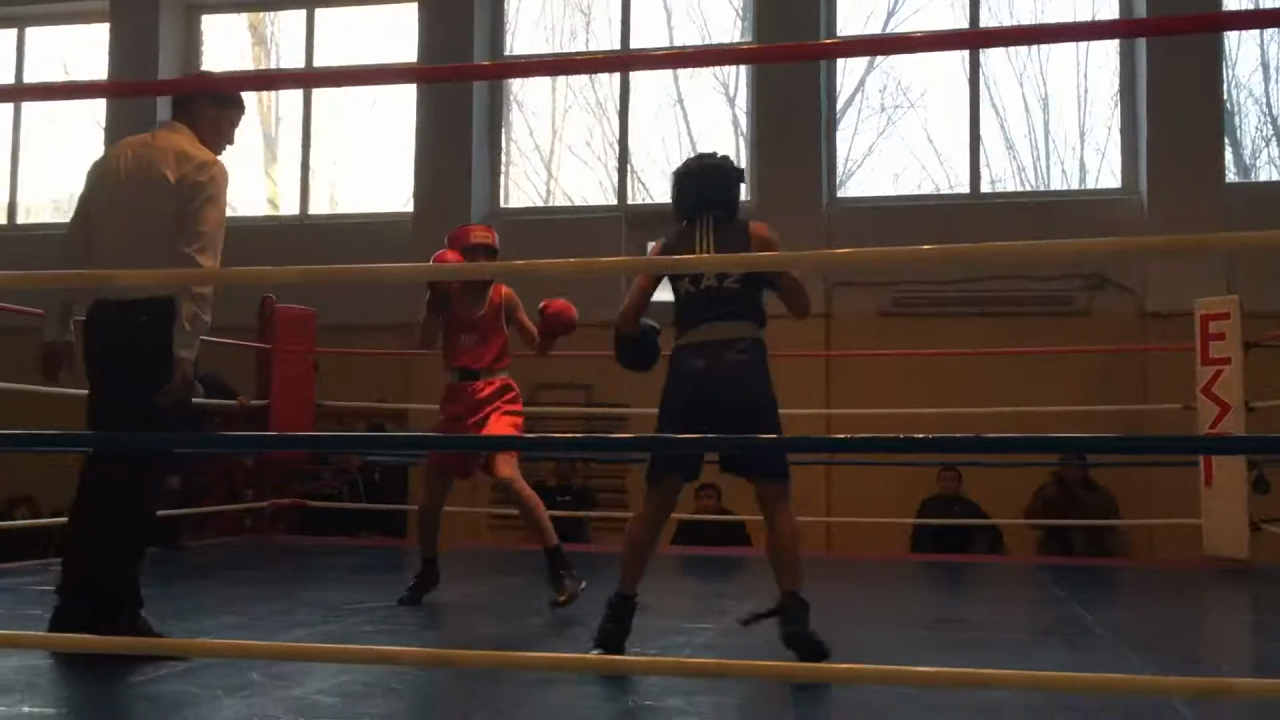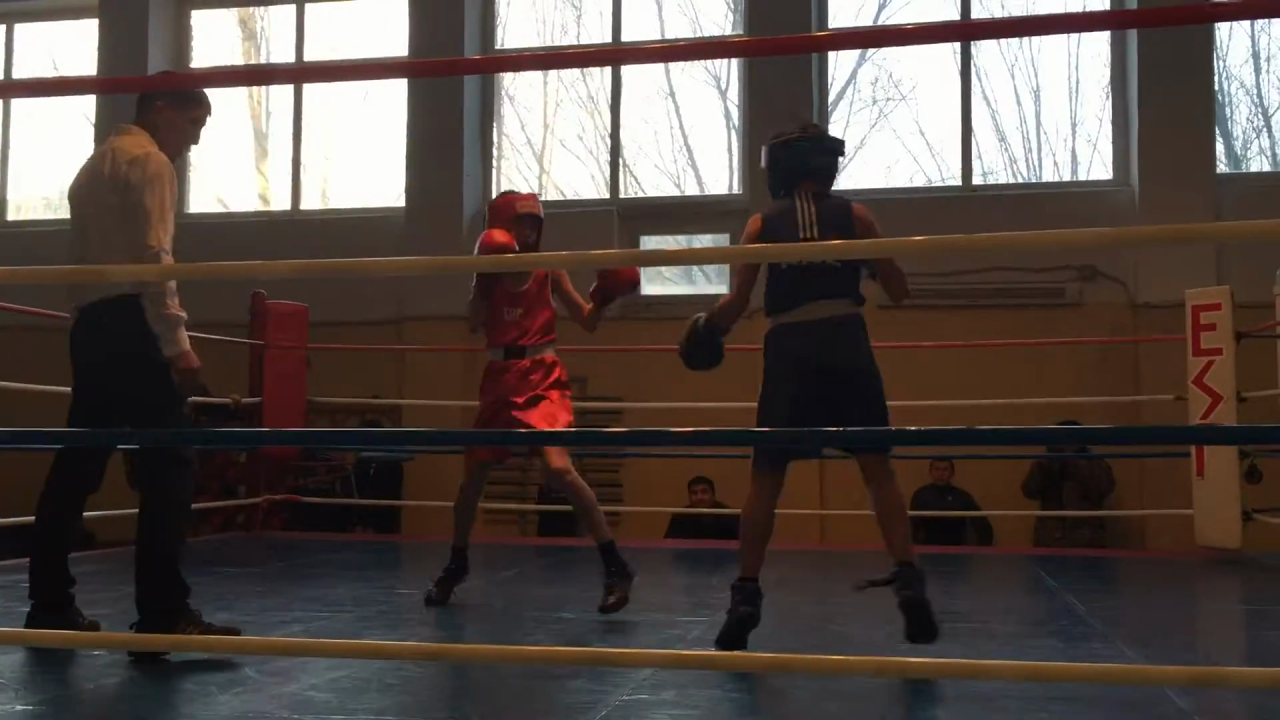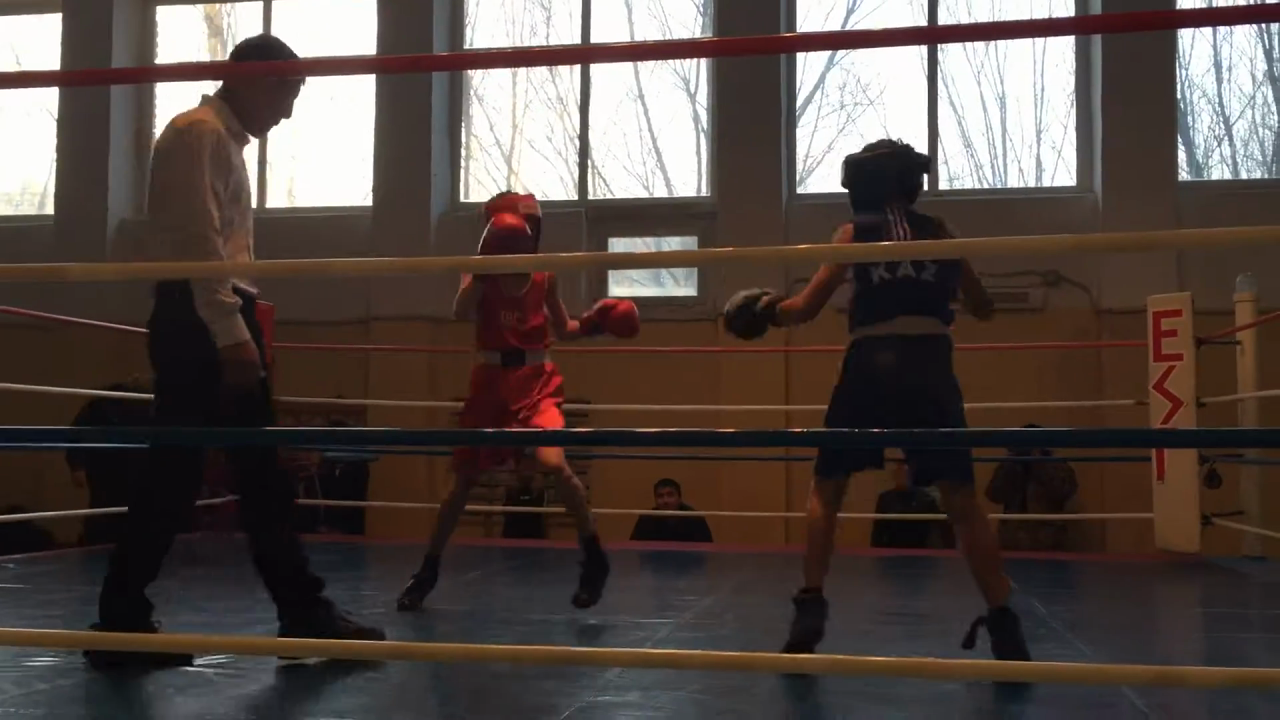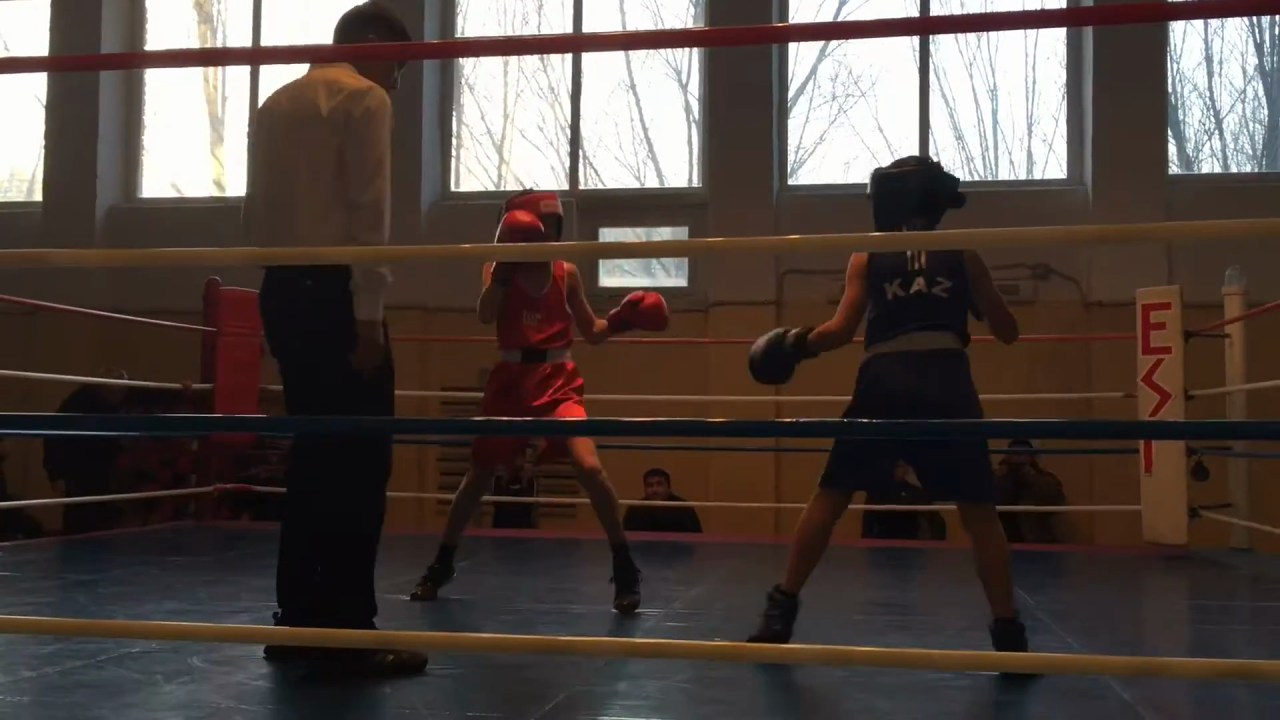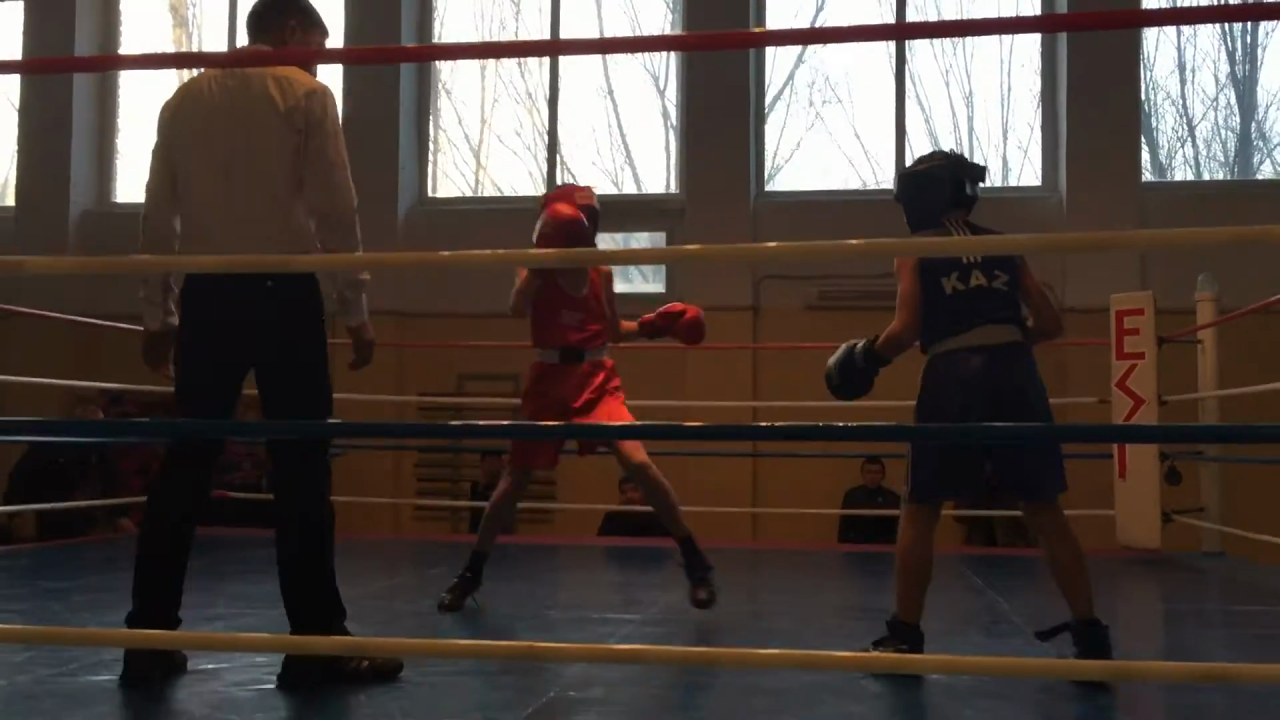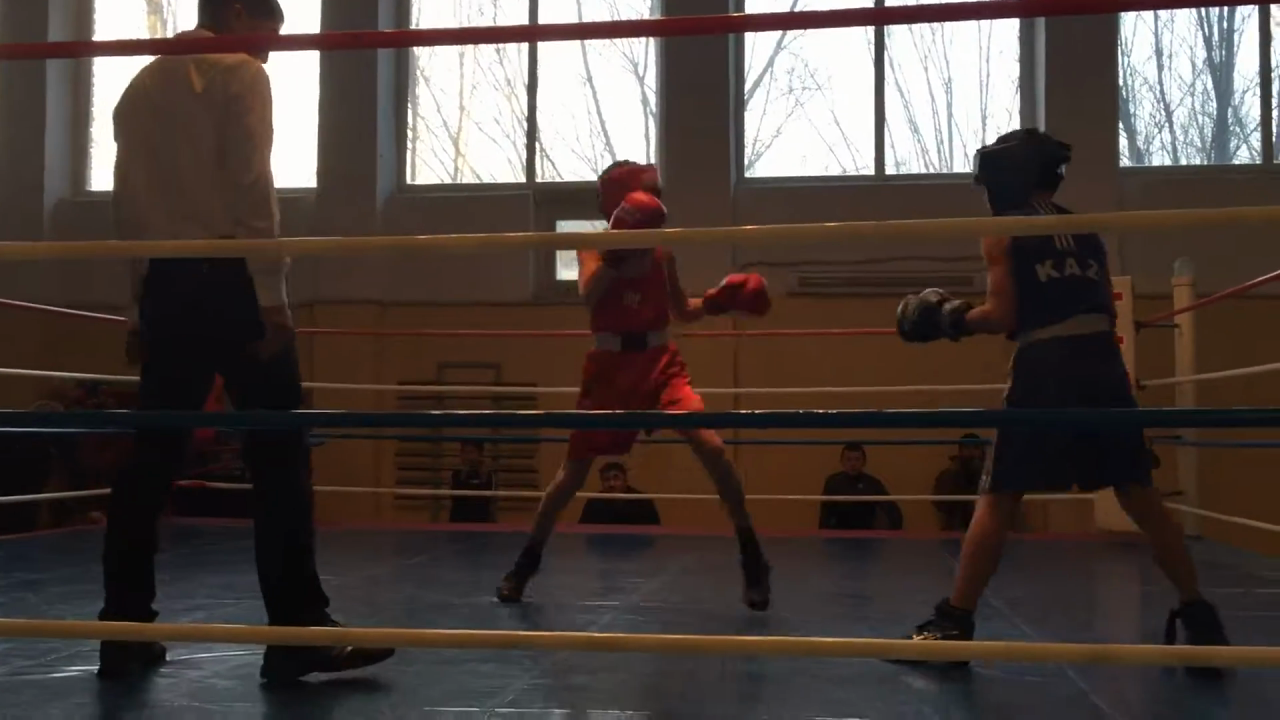
dt=0.7s
person 1, frame 1
left shoulder: (112, 159)
right shoulder: (201, 166)
left elbow: (74, 251)
right elbow: (197, 265)
left wrist: (58, 329)
right wrist: (186, 350)
left hip: (104, 322)
right hip: (154, 323)
left knee: (107, 462)
right knee: (140, 472)
left ankle: (78, 606)
right ankle: (113, 619)
person 1, frame 2
left shoulder: (94, 165)
right shoulder: (148, 161)
right elbow: (150, 257)
right wrist: (176, 341)
left hip: (92, 325)
right hip: (129, 326)
left knee: (78, 463)
right knee: (167, 466)
left ankle: (50, 604)
right ankle: (164, 615)
person 1, frame 3
left shoulder: (226, 139)
right shoulder: (197, 134)
right elbow: (196, 242)
right wrist: (227, 332)
left hip: (226, 324)
right hip: (197, 324)
left knee: (263, 471)
right knee: (176, 472)
left ankle: (306, 612)
right ankle: (121, 624)
person 1, frame 4
left shoulder: (277, 102)
right shoulder: (363, 97)
left elbow: (258, 212)
right elbow: (368, 209)
right wrist: (369, 308)
left hip: (284, 289)
right hip: (332, 295)
left knee: (316, 455)
right knee: (361, 459)
left ankle: (299, 621)
right ankle: (344, 632)
person 1, frame 5
left shoulder: (186, 99)
right shoulder: (304, 94)
left elbow: (157, 216)
right elbow: (335, 209)
left wrist: (157, 313)
right wrist: (355, 311)
left hip: (207, 294)
right hip: (280, 290)
left knee: (188, 461)
right knee: (301, 467)
left ankle: (150, 637)
right ankle: (317, 641)
person 1, frame 6
left shoulder: (139, 87)
right shoulder: (238, 72)
left elbow: (127, 208)
right elbow: (250, 190)
left wrist: (141, 304)
right wrist: (271, 294)
left hip: (166, 283)
right hip: (228, 278)
left knee: (153, 453)
right knee: (279, 451)
left ankle: (125, 630)
right ankle: (298, 629)
person 2, frame 1
left shoulder: (667, 247)
right shoulder: (756, 236)
left elbow: (624, 322)
right elbow: (801, 307)
left wrist: (630, 340)
right wrist: (778, 272)
left hip: (687, 372)
right hip: (743, 366)
left knee: (659, 498)
right knee: (775, 498)
left ankle: (620, 613)
right ankle: (794, 614)
person 2, frame 2
left shoulder: (763, 222)
right shoulder: (854, 214)
left elbow: (734, 305)
right elbow: (897, 289)
left wrist: (707, 330)
left hip: (790, 349)
right hip: (845, 342)
left knee: (766, 478)
right knee: (878, 471)
left ankle: (746, 596)
right ankle: (909, 582)
person 2, frame 3
left shoulder: (854, 234)
right shoulder: (942, 233)
left elbow: (807, 308)
right elbow: (982, 308)
left wrist: (762, 311)
left hip: (870, 367)
right hip: (930, 368)
left knee: (826, 490)
right knee: (962, 502)
left ankle: (811, 608)
right ankle: (1002, 625)
person 2, frame 4
left shoulder: (867, 258)
right shoulder: (962, 254)
left elbow: (840, 332)
right elbow: (1007, 333)
left wrist: (794, 344)
left hip: (884, 381)
right hip: (946, 380)
left knee: (829, 498)
right knee: (978, 512)
left ankle: (781, 610)
right ankle: (1008, 633)
person 2, frame 5
left shoulder: (915, 250)
right shoulder: (1005, 246)
left elbow: (905, 329)
right elbow: (1049, 324)
left wrist: (868, 357)
left hip: (954, 378)
right hip: (1016, 375)
left knee: (921, 510)
right knee: (1044, 510)
left ankle: (903, 637)
right ankle: (1090, 633)
person 2, frame 6
left shoulder: (1003, 233)
right shoulder: (1086, 231)
left elbow: (1000, 316)
right elbow: (1107, 317)
left wrist: (947, 317)
left hip: (1046, 369)
right hip: (1105, 366)
left knee: (998, 501)
right knee: (1140, 496)
left ankle: (953, 623)
right ankle: (1200, 619)
person 3, frame 1
left shoulder: (504, 295)
right shoulder: (449, 295)
left elbow: (538, 345)
right elbow: (425, 342)
left wrist: (549, 331)
right wrist: (436, 299)
left hip: (498, 396)
right hip: (457, 398)
left knee: (508, 476)
right knee: (433, 493)
left ankle: (560, 566)
right ankle: (427, 573)
person 3, frame 2
left shoulder: (549, 270)
right shoulder: (488, 271)
left elbow: (587, 320)
right elbow: (474, 324)
left wrist: (602, 297)
right wrist: (485, 280)
left hip: (542, 377)
right hip: (499, 376)
left knee: (559, 468)
right knee: (473, 477)
left ankle: (615, 565)
right ankle: (457, 564)
person 3, frame 3
left shoulder: (545, 275)
right shoulder: (479, 269)
left elbow: (564, 331)
right elbow: (463, 312)
left wrist: (593, 322)
left hip: (537, 381)
right hip: (492, 381)
left knee: (552, 463)
right knee: (464, 483)
left ankle: (593, 554)
right ankle: (426, 573)
person 3, frame 4
left shoulder: (566, 273)
right shoulder: (499, 270)
left elbow: (592, 333)
right elbow: (486, 315)
left wrist: (621, 319)
right wrist: (504, 268)
left hip: (557, 381)
right hip: (510, 380)
left knee: (589, 468)
right knee: (478, 478)
left ankle: (625, 570)
right ankle: (442, 564)
person 3, frame 5
left shoulder: (600, 273)
right shoulder: (535, 266)
left elbow: (614, 330)
right elbow: (517, 308)
left wrist: (655, 325)
right wrist: (542, 263)
left hip: (597, 379)
right hip: (548, 381)
left knee: (637, 463)
right knee: (514, 484)
left ankle: (693, 558)
right ankle: (471, 573)
person 3, frame 6
left shoulder: (662, 252)
right shoulder: (594, 248)
left elbow: (683, 309)
right elbow: (589, 296)
left wrist: (719, 298)
right wrist: (618, 248)
left hip: (661, 364)
right hip: (609, 368)
left knee: (712, 448)
right knee: (572, 475)
left ankle: (750, 554)
right ankle: (527, 561)
